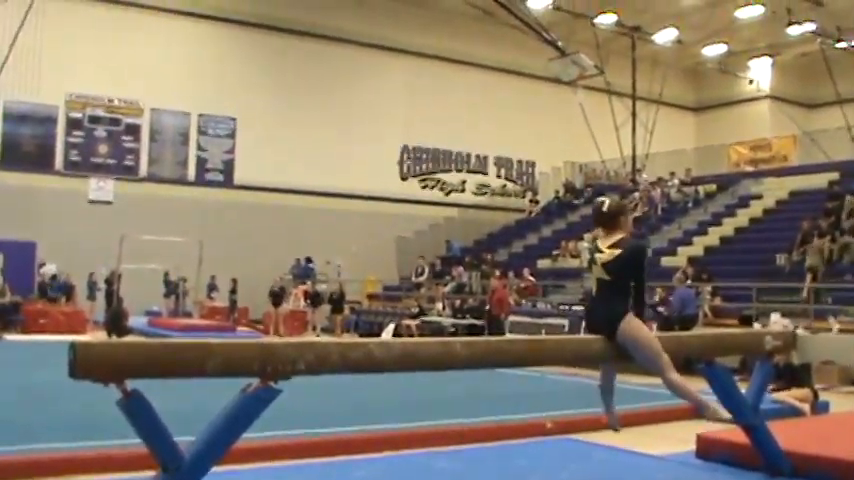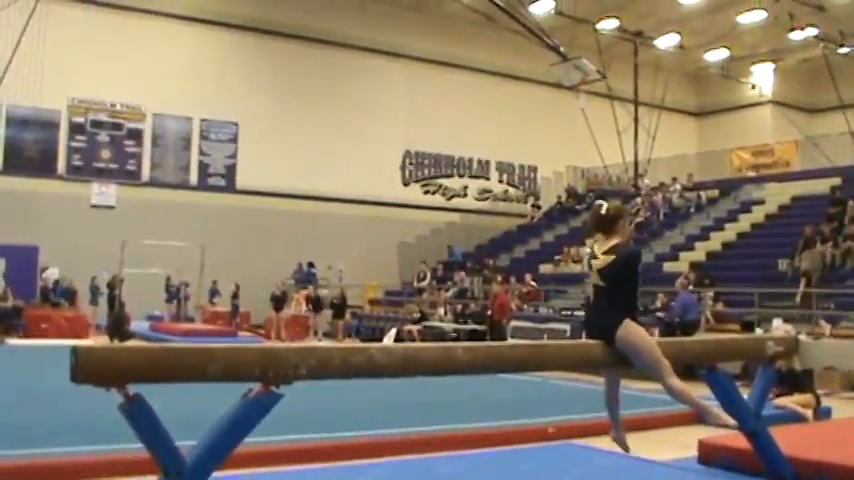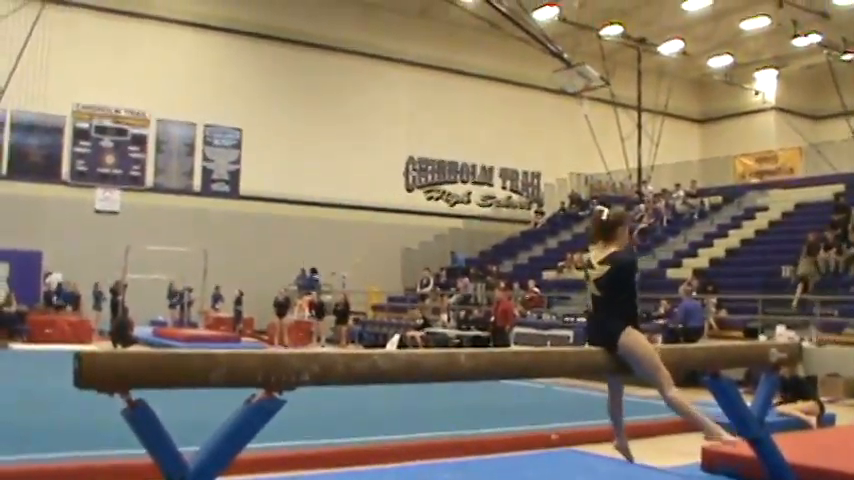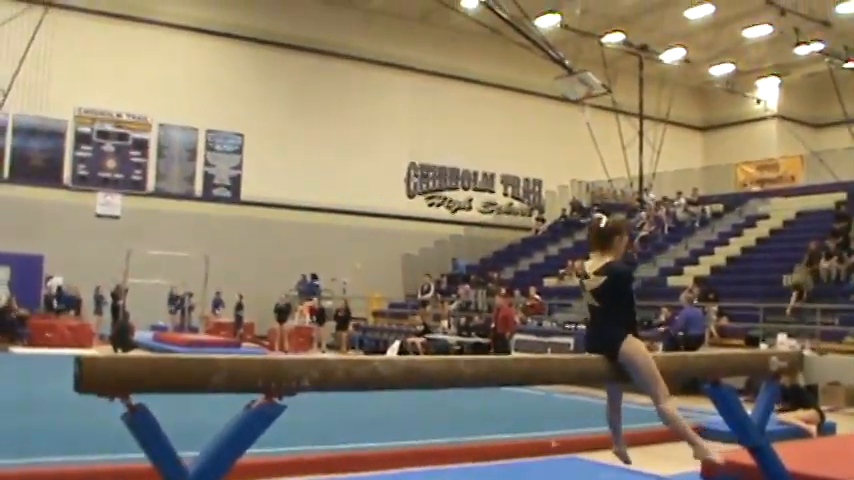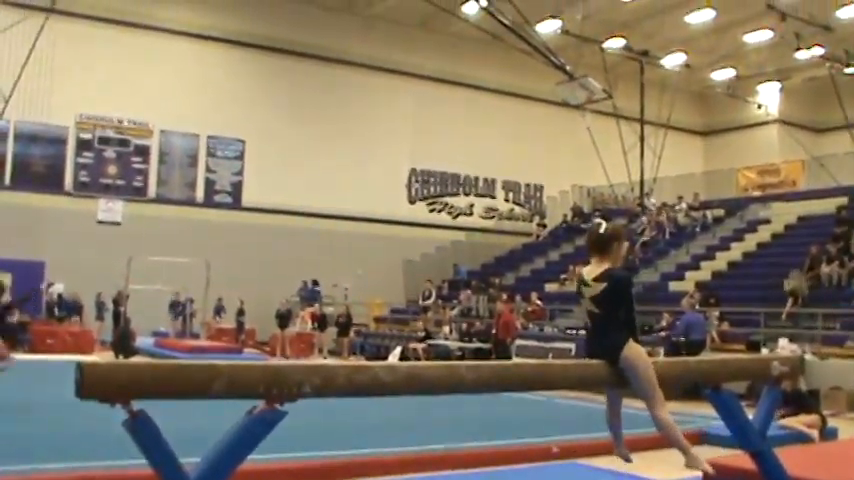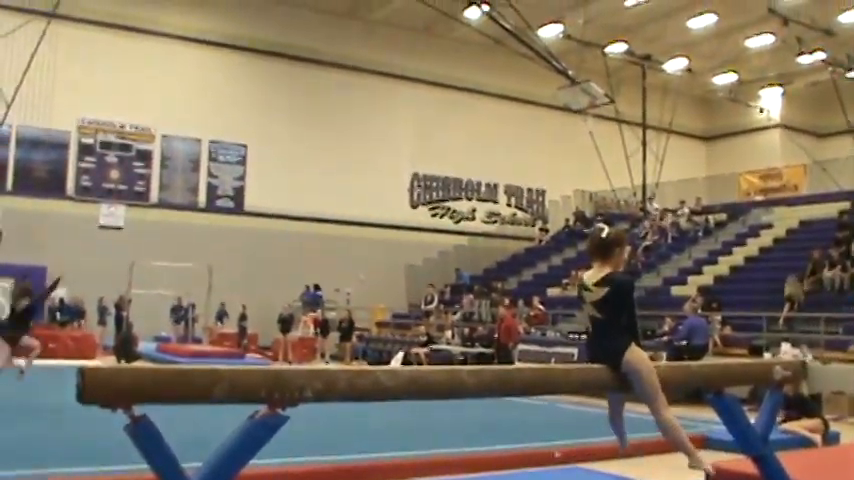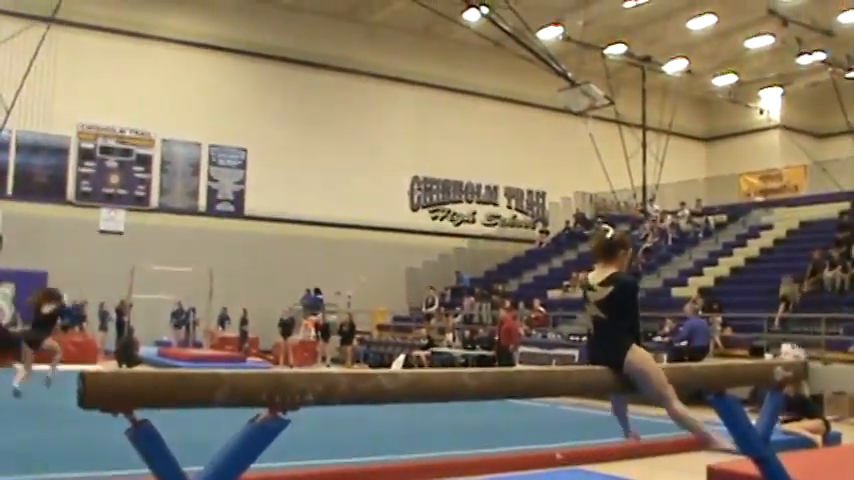
dt=0.1s
person 1, frame 1
left shoulder: (596, 246)
right shoulder: (636, 248)
right elbow: (638, 288)
right wrist: (639, 319)
left hip: (593, 316)
right hip: (617, 316)
left knee: (608, 367)
right knee: (665, 368)
left ankle: (609, 412)
right ankle: (707, 407)
person 1, frame 2
left shoulder: (594, 251)
right shoulder: (630, 253)
right elbow: (631, 293)
right wrist: (636, 325)
left hip: (593, 323)
right hip: (616, 323)
left knee: (611, 379)
right knee: (666, 374)
left ankle: (617, 430)
right ankle: (711, 414)
person 1, frame 3
left shoulder: (591, 259)
right shoulder: (626, 260)
right elbow: (630, 301)
right wrist: (636, 333)
left hip: (595, 331)
right hip: (618, 330)
left knee: (614, 387)
right knee: (666, 384)
left ankle: (620, 438)
right ankle: (709, 427)
person 1, frame 4
left shoulder: (586, 269)
right shoulder: (620, 271)
right elbow: (628, 311)
right wrist: (635, 340)
left hip: (594, 340)
right hip: (618, 339)
left knee: (614, 394)
right knee: (662, 397)
left ankle: (618, 443)
right ankle: (698, 446)
person 1, frame 5
left shoulder: (583, 276)
right shoulder: (620, 278)
right elbow: (628, 316)
right wrist: (636, 346)
left hip: (594, 346)
right hip: (618, 344)
left knee: (613, 398)
right knee: (657, 404)
left ankle: (619, 445)
right ankle: (690, 455)
person 1, frame 6
left shoulder: (583, 280)
right shoulder: (621, 282)
right elbow: (630, 321)
right wrist: (637, 349)
left hip: (594, 350)
right hip: (618, 349)
left knee: (615, 398)
right knee: (660, 406)
left ankle: (622, 441)
right ankle: (694, 456)
person 1, frame 7
left shoulder: (588, 281)
right shoulder: (626, 283)
right elbow: (632, 322)
right wrist: (639, 350)
left hip: (596, 352)
right hip: (620, 350)
left knee: (618, 394)
right knee: (669, 398)
left ankle: (628, 432)
right ankle: (711, 439)
